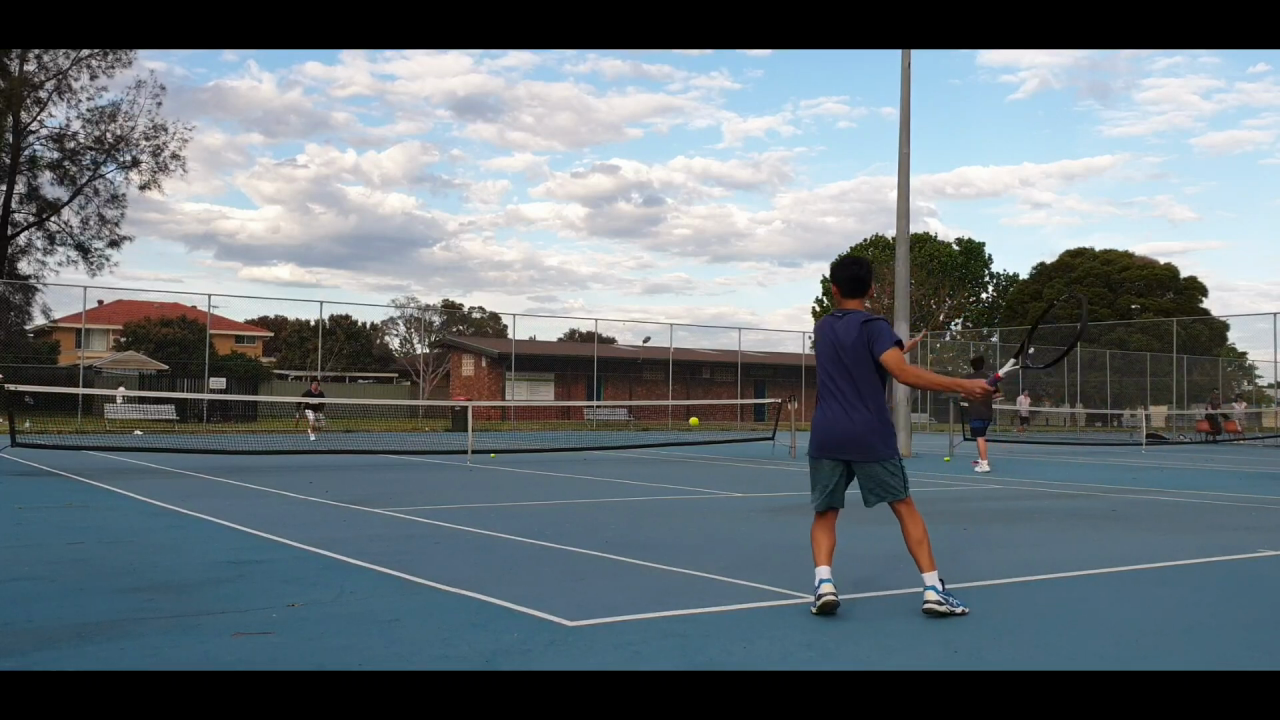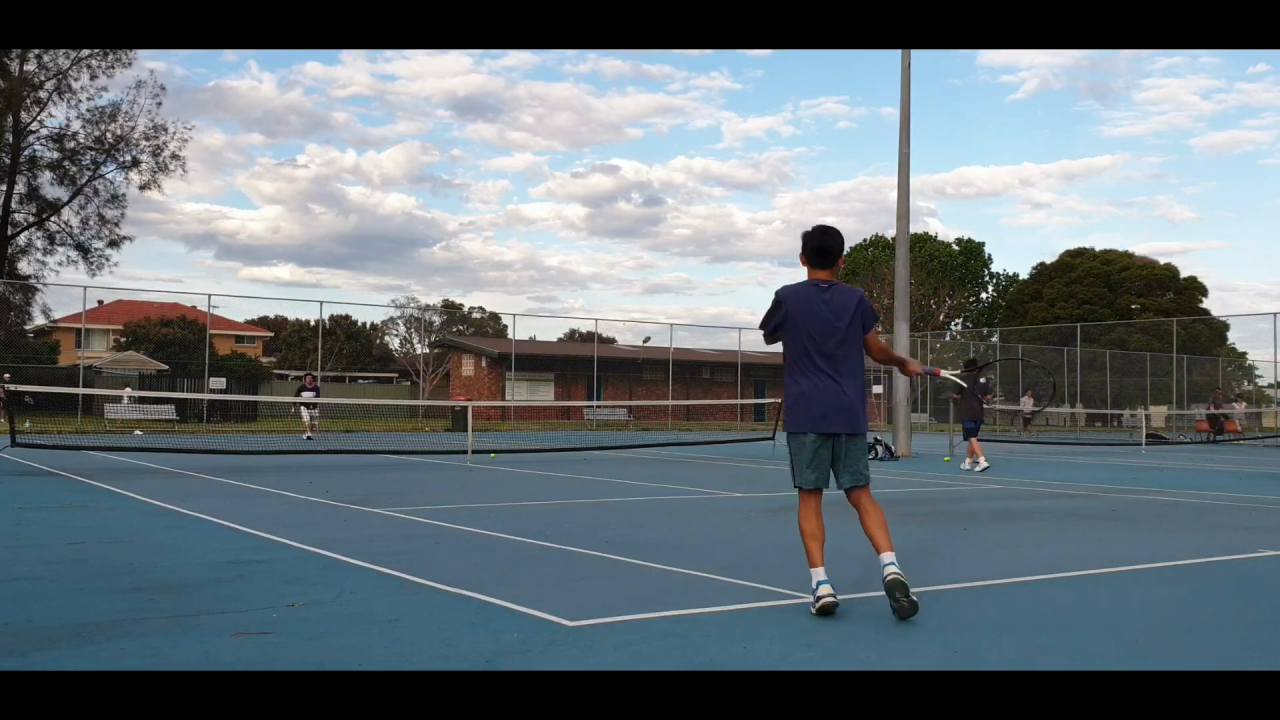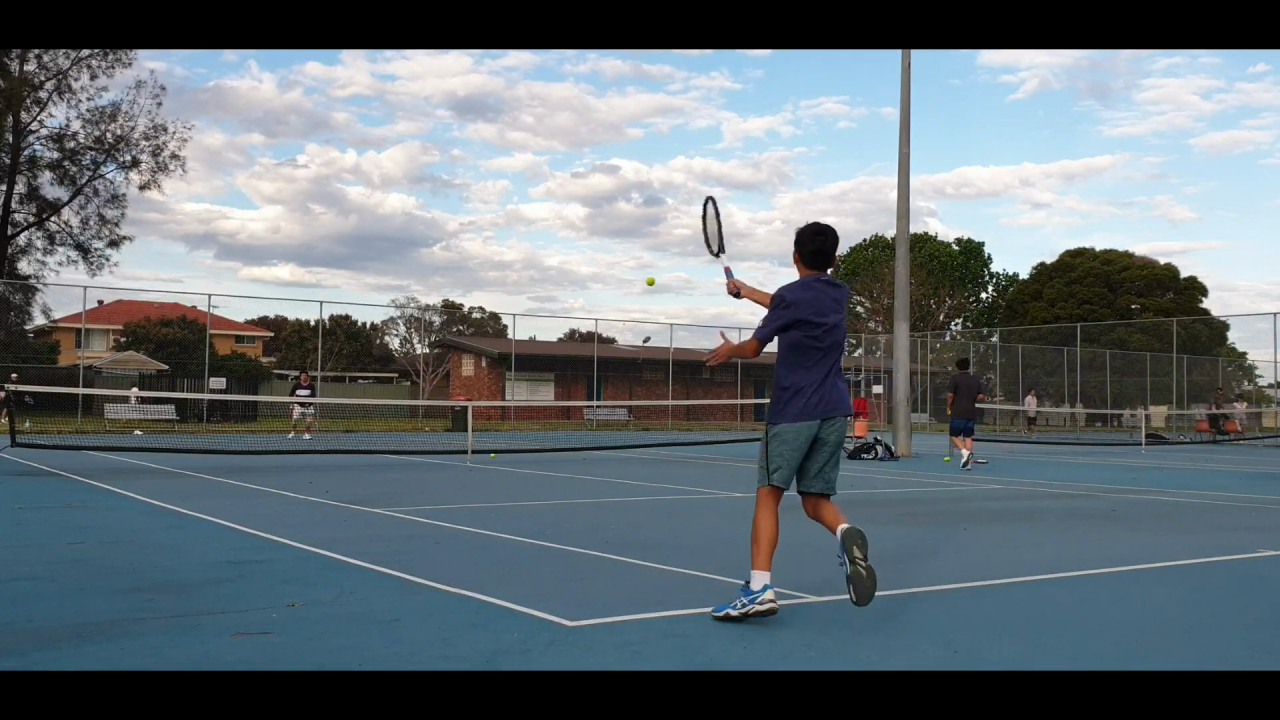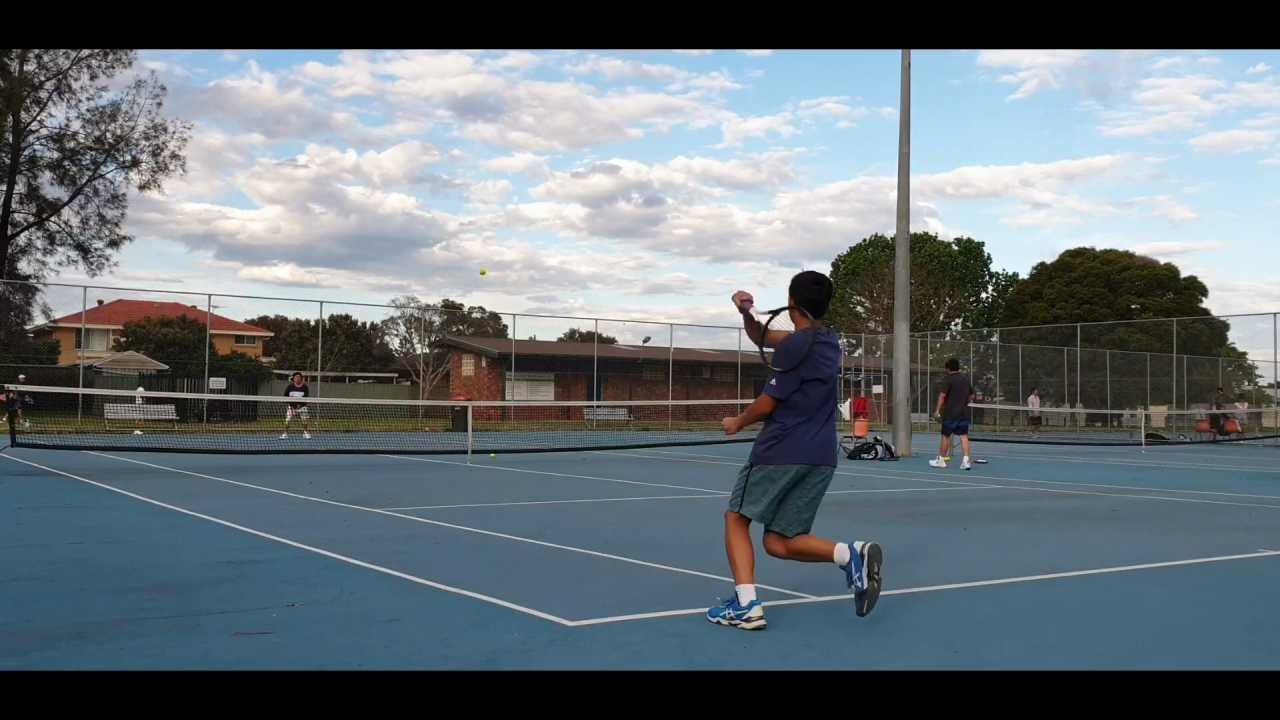
dt=0.2s
person 1, frame 1
left shoulder: (822, 327)
right shoulder: (873, 326)
right elbow: (903, 373)
right wrist: (963, 385)
left hip: (827, 438)
right hip: (872, 438)
left knee: (825, 516)
right knee: (905, 508)
left ankle: (824, 582)
right ankle: (933, 589)
person 1, frame 2
left shoulder: (787, 297)
right shoulder: (856, 299)
left elbow: (768, 338)
right elbow: (877, 350)
right wrist: (905, 363)
left hip: (804, 413)
right hip: (850, 412)
left knee: (810, 498)
right knee: (861, 495)
left ankle: (821, 583)
right ankle: (889, 568)
person 1, frame 3
left shoulder: (791, 295)
right shoulder: (840, 293)
left elbow: (752, 349)
left wrist: (726, 351)
right wrist: (744, 289)
left hip: (793, 410)
right hip: (833, 410)
left knee: (768, 495)
right knee: (816, 501)
left ankle: (759, 590)
right ankle: (845, 533)
person 1, frame 4
left shoulder: (795, 348)
right shoulder: (829, 341)
left elbow: (766, 405)
right elbow: (762, 337)
left wrist: (738, 423)
right wrist: (746, 312)
left hip: (781, 451)
right hip: (820, 456)
left knee: (736, 519)
right knee: (779, 544)
left ankle: (746, 604)
right ankle: (852, 554)
